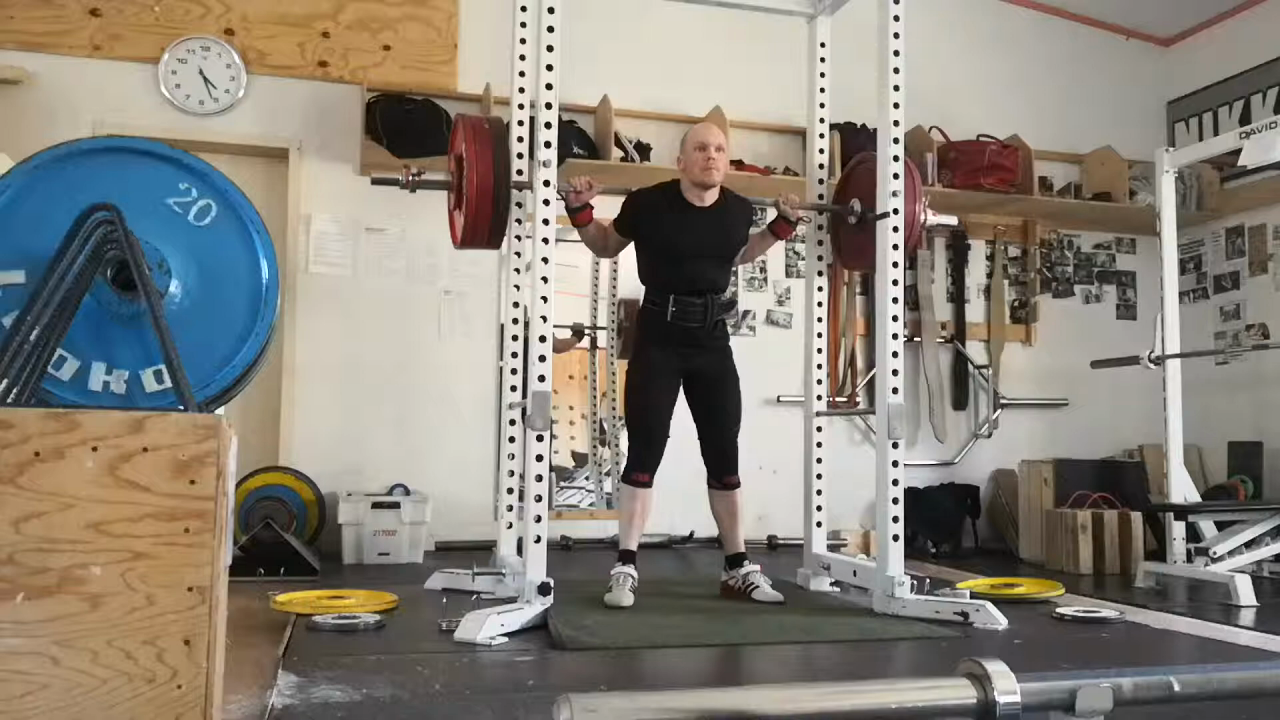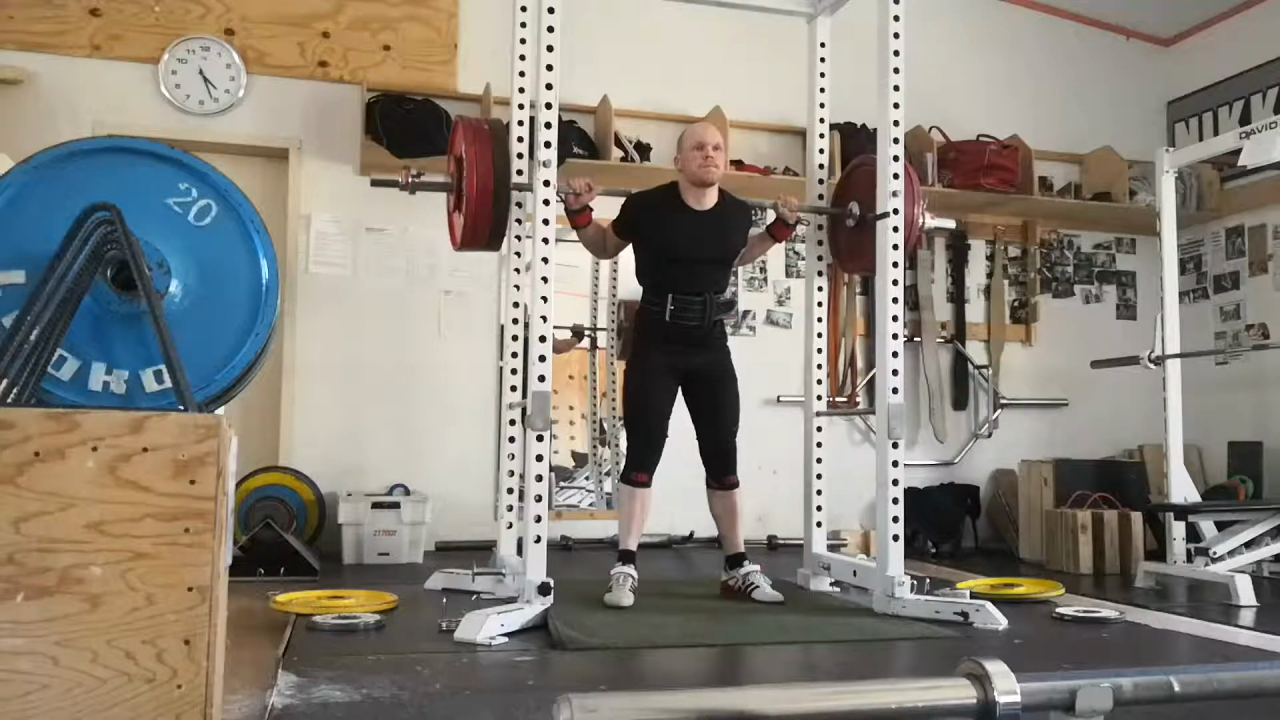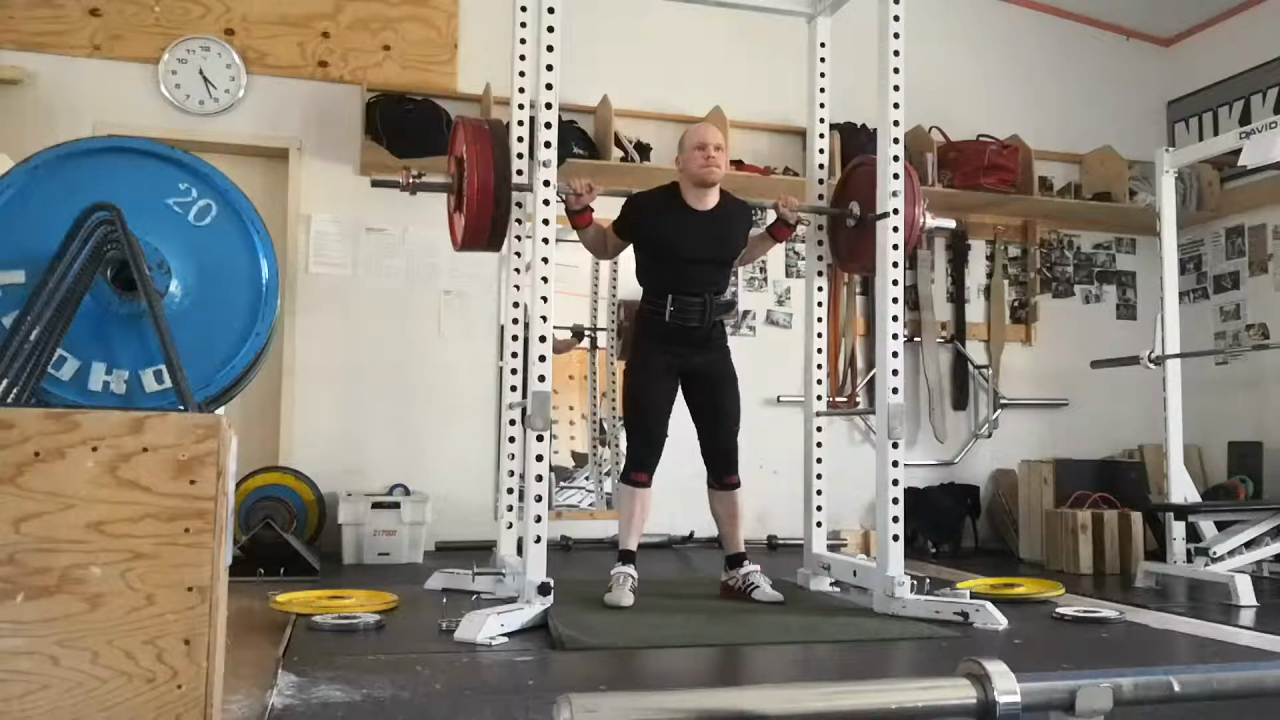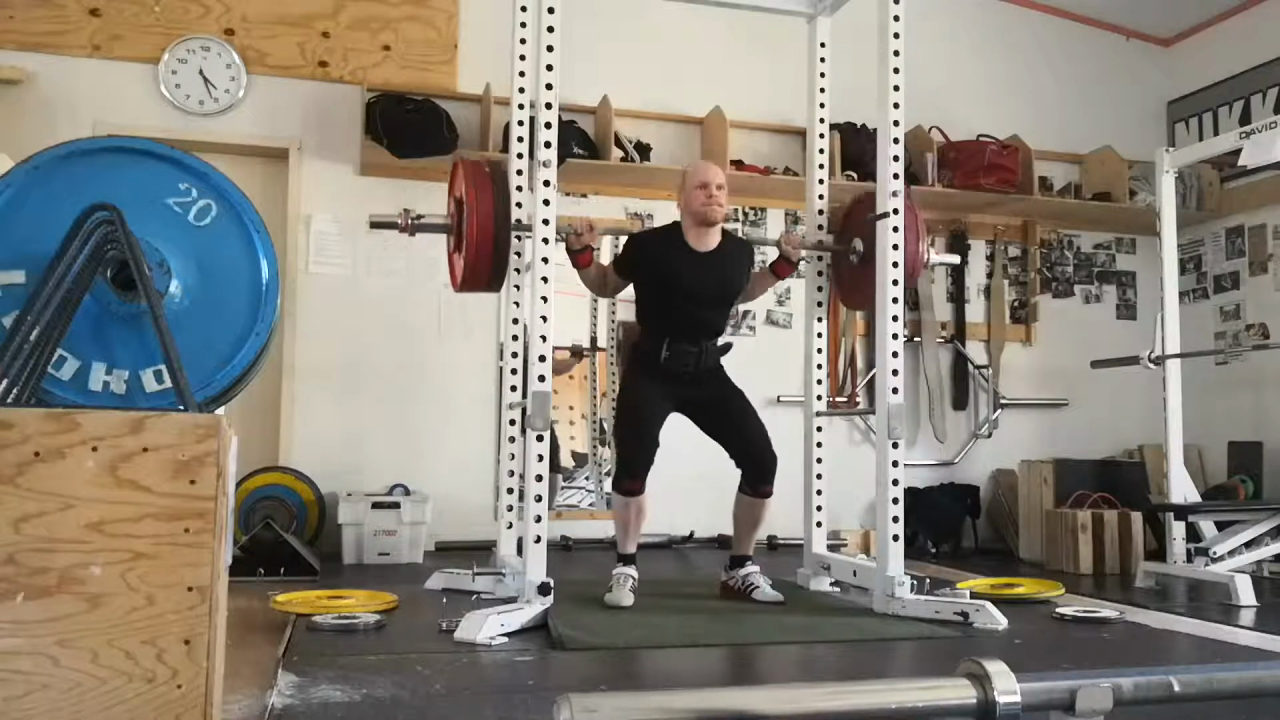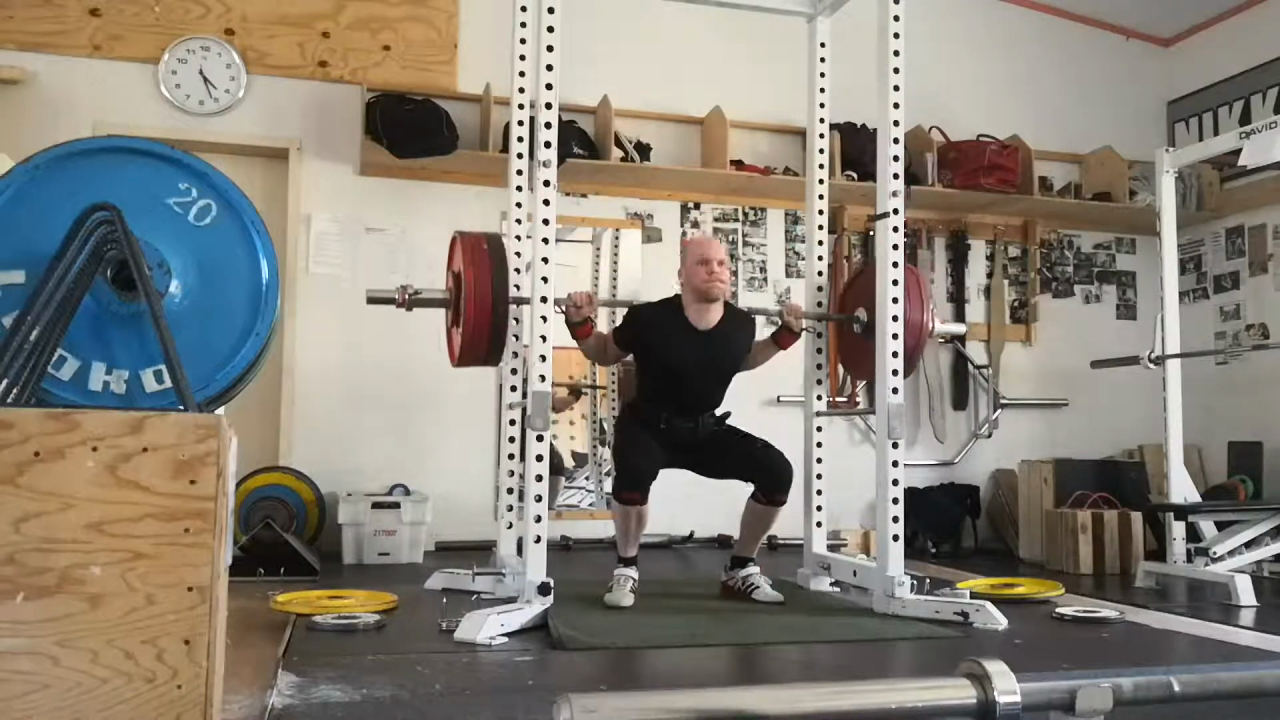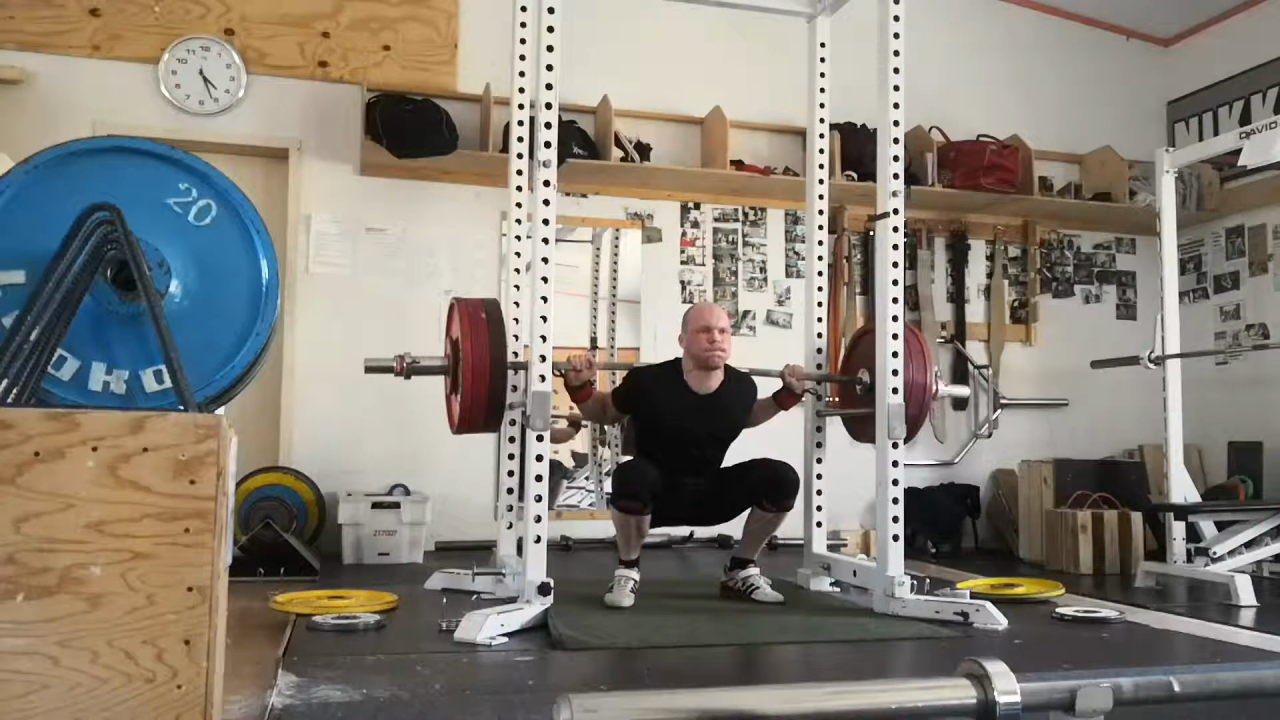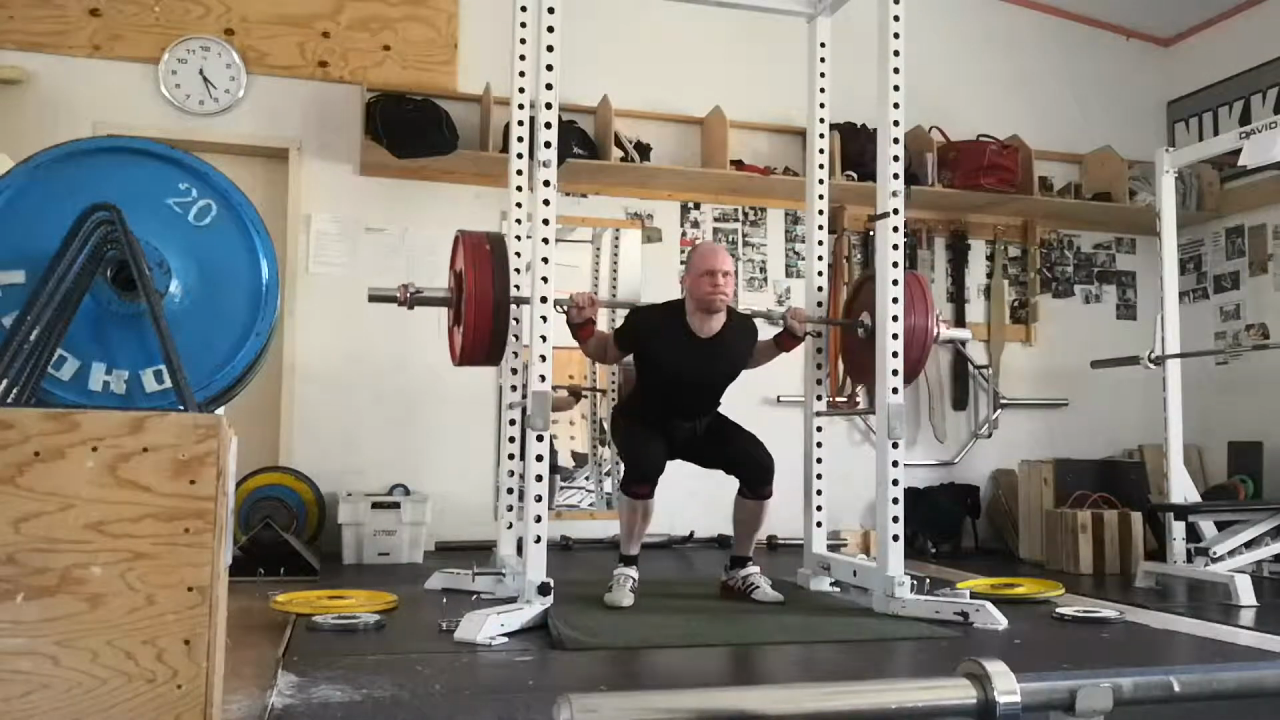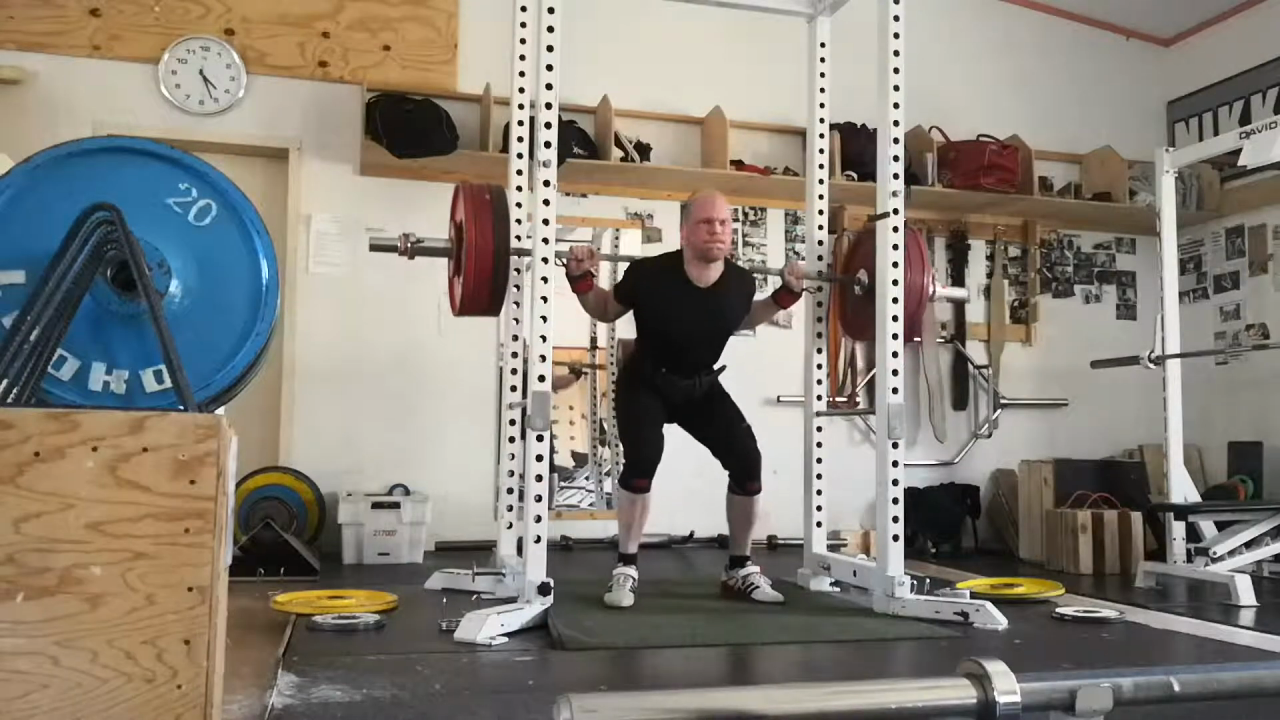
dt=0.5s
person 1, frame 1
left shoulder: (738, 210)
right shoulder: (648, 204)
right elbow: (605, 246)
left wrist: (783, 223)
right wrist: (579, 210)
left hip: (712, 342)
right hip: (658, 341)
left knee: (724, 456)
right knee: (645, 454)
left ankle: (737, 568)
right ankle: (625, 568)
person 1, frame 2
left shoulder: (737, 212)
right shoulder: (646, 207)
right elbow: (605, 248)
left wrist: (781, 227)
right wrist: (579, 213)
left hip: (710, 342)
right hip: (656, 342)
left knee: (723, 457)
right knee: (643, 454)
left ankle: (737, 568)
right ankle: (625, 568)
person 1, frame 3
left shoulder: (737, 213)
right shoulder: (648, 207)
right elbow: (605, 248)
left wrist: (782, 228)
right wrist: (579, 213)
left hip: (710, 342)
right hip: (656, 340)
left knee: (724, 457)
right knee: (643, 454)
left ankle: (737, 568)
right ankle: (625, 569)
person 1, frame 4
left shoulder: (739, 251)
right shoulder: (650, 246)
right elbow: (606, 286)
left wrist: (784, 265)
right wrist: (581, 253)
left hip: (707, 373)
right hip: (652, 371)
left knee: (761, 459)
right knee: (634, 461)
left ankle: (740, 569)
right ankle: (625, 570)
person 1, frame 5
left shoulder: (740, 325)
right shoulder: (650, 319)
right elbow: (605, 354)
left wrist: (786, 334)
right wrist: (581, 324)
left hip: (706, 431)
right hip: (648, 427)
left knee: (777, 471)
right knee: (634, 470)
left ankle: (740, 569)
right ankle: (626, 570)
person 1, frame 6
left shoulder: (741, 388)
right shoulder: (650, 382)
right elbow: (604, 413)
left wrist: (788, 395)
right wrist: (580, 388)
left hip: (709, 491)
right hip: (653, 493)
left knee: (782, 479)
right knee: (633, 477)
left ankle: (739, 571)
right ankle: (628, 571)
person 1, frame 7
left shoulder: (742, 329)
right shoulder: (651, 321)
right elbow: (606, 353)
left wrist: (788, 338)
right wrist: (582, 325)
left hip: (702, 424)
right hip: (643, 420)
left knee: (759, 465)
right knee: (644, 466)
left ankle: (740, 570)
right ankle: (626, 569)
person 1, frame 8
left shoulder: (740, 283)
right shoulder: (650, 275)
right elbow: (606, 311)
left wrist: (786, 295)
right wrist: (581, 280)
left hip: (702, 387)
right hip: (645, 384)
left knee: (747, 459)
right knee: (643, 459)
left ankle: (739, 570)
right ankle: (626, 569)
